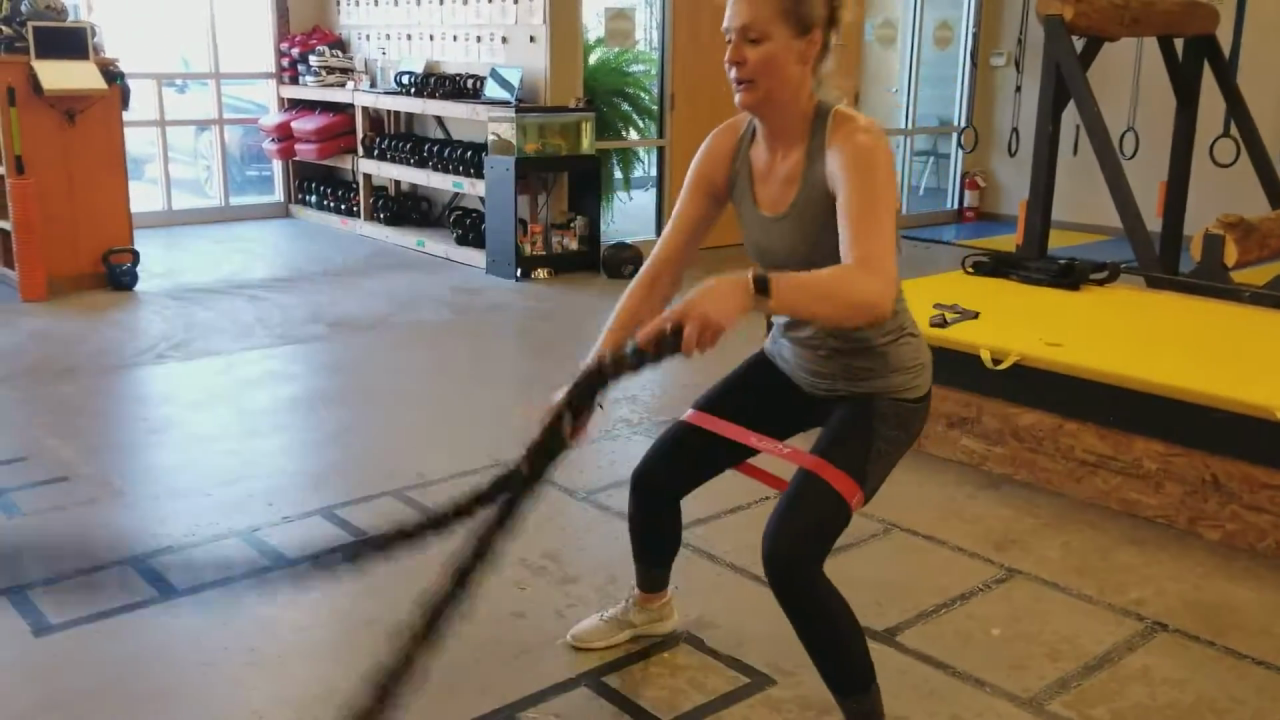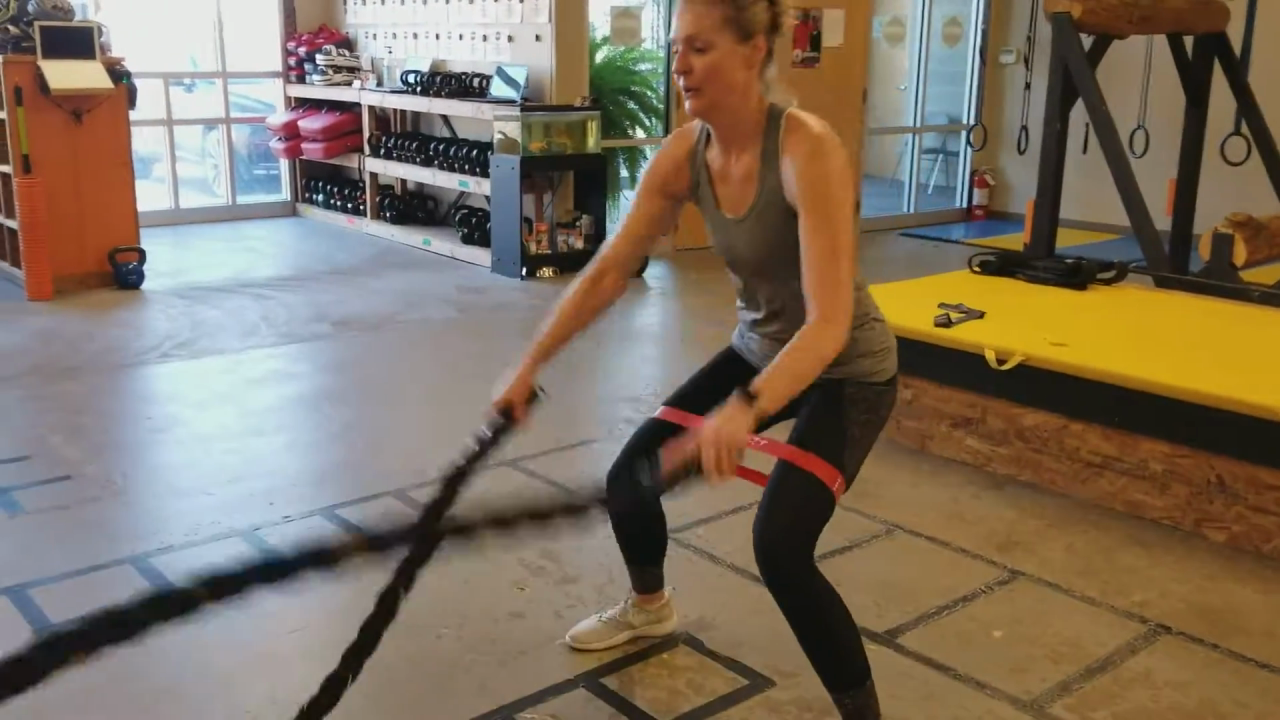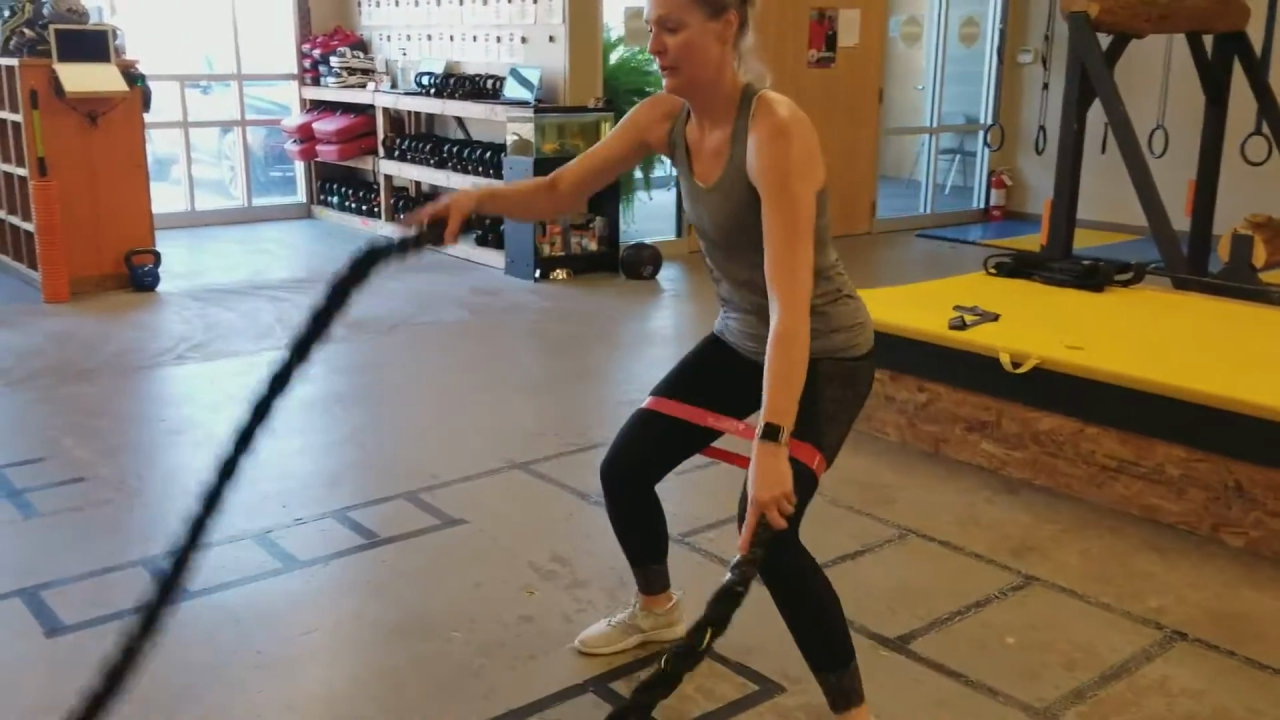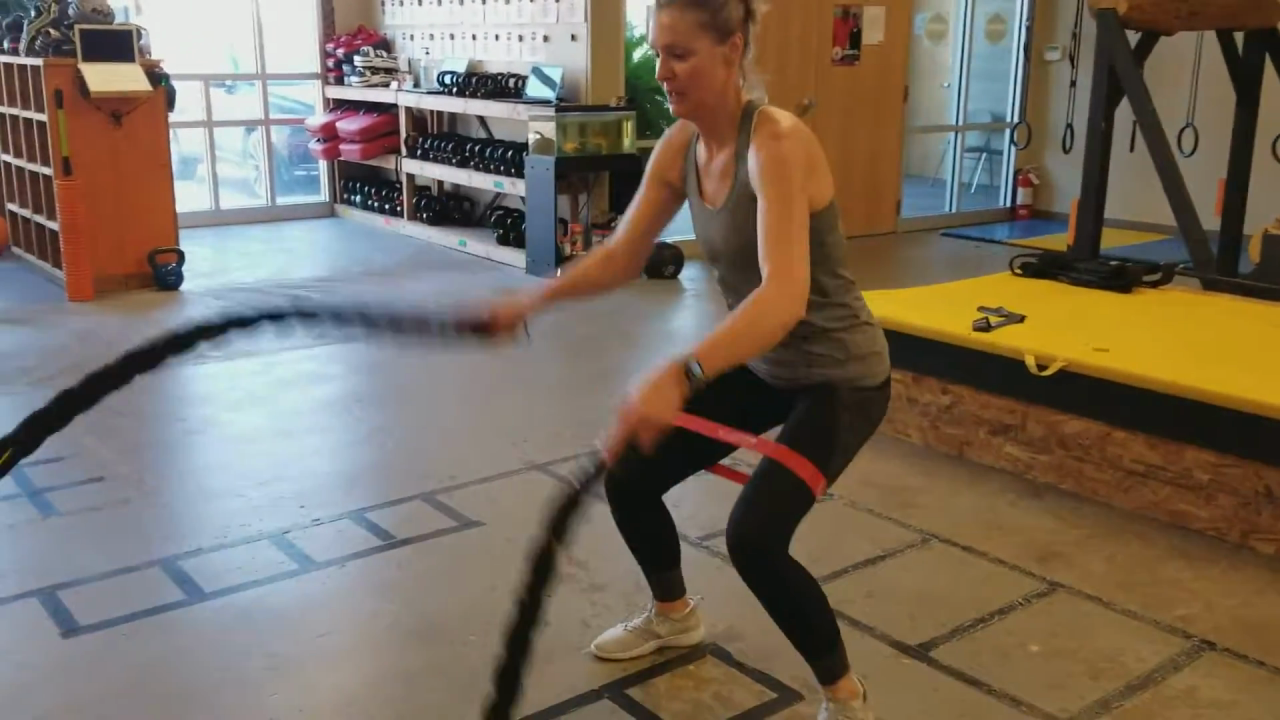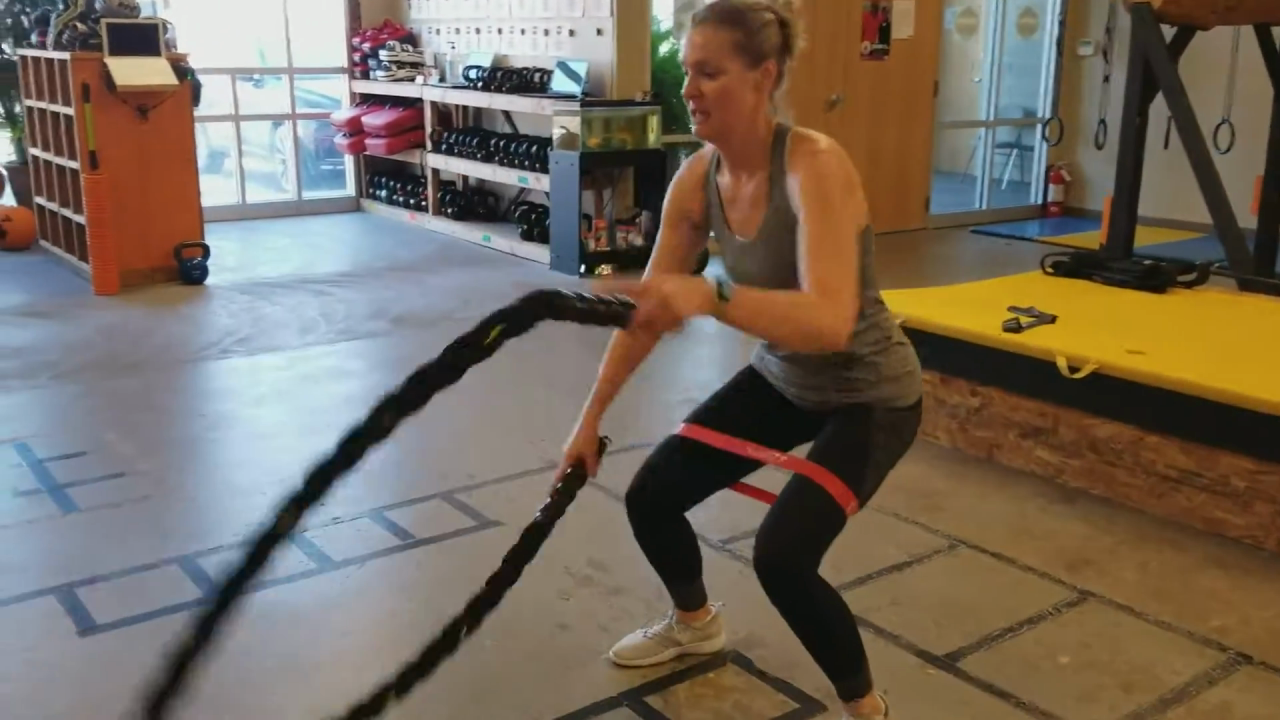
dt=0.2s
person 1, frame 1
left shoulder: (852, 144)
right shoulder: (726, 147)
left elbow: (872, 293)
right elbow: (660, 272)
left wrist: (748, 287)
left hip: (879, 382)
right hip: (793, 359)
left knee: (789, 553)
right knee: (653, 476)
right ankle: (649, 605)
person 1, frame 2
left shoulder: (808, 149)
right shoulder: (684, 152)
left elbow: (829, 324)
right elbow: (608, 269)
left wrist: (746, 408)
right wrist: (529, 364)
left hip: (846, 371)
right hip: (756, 351)
left knee: (780, 546)
right knee: (628, 477)
right ankle: (648, 606)
person 1, frame 3
left shoulder: (776, 129)
right shoulder: (665, 116)
left elbow: (791, 302)
right elbow: (558, 192)
left wrist: (771, 444)
right wrist: (479, 197)
left hip: (825, 349)
right hip: (738, 337)
left knee: (768, 533)
right knee: (623, 469)
right ankle: (657, 608)
person 1, frame 4
left shoulder: (779, 142)
right shoulder: (681, 146)
left elbow: (786, 297)
right elbow: (619, 260)
left wrist: (681, 375)
right wrist: (535, 299)
left hip: (840, 371)
right hip: (757, 361)
left knee: (754, 534)
right knee: (629, 477)
right ankle: (675, 615)
person 1, frame 5
left shoulder: (817, 167)
right shoulder: (696, 179)
left elbow: (831, 321)
right elbow: (650, 313)
left wrist: (711, 299)
right wrist: (589, 418)
left hip: (870, 394)
right hip: (780, 377)
left knee: (781, 554)
right knee: (650, 496)
right ankle: (694, 621)
